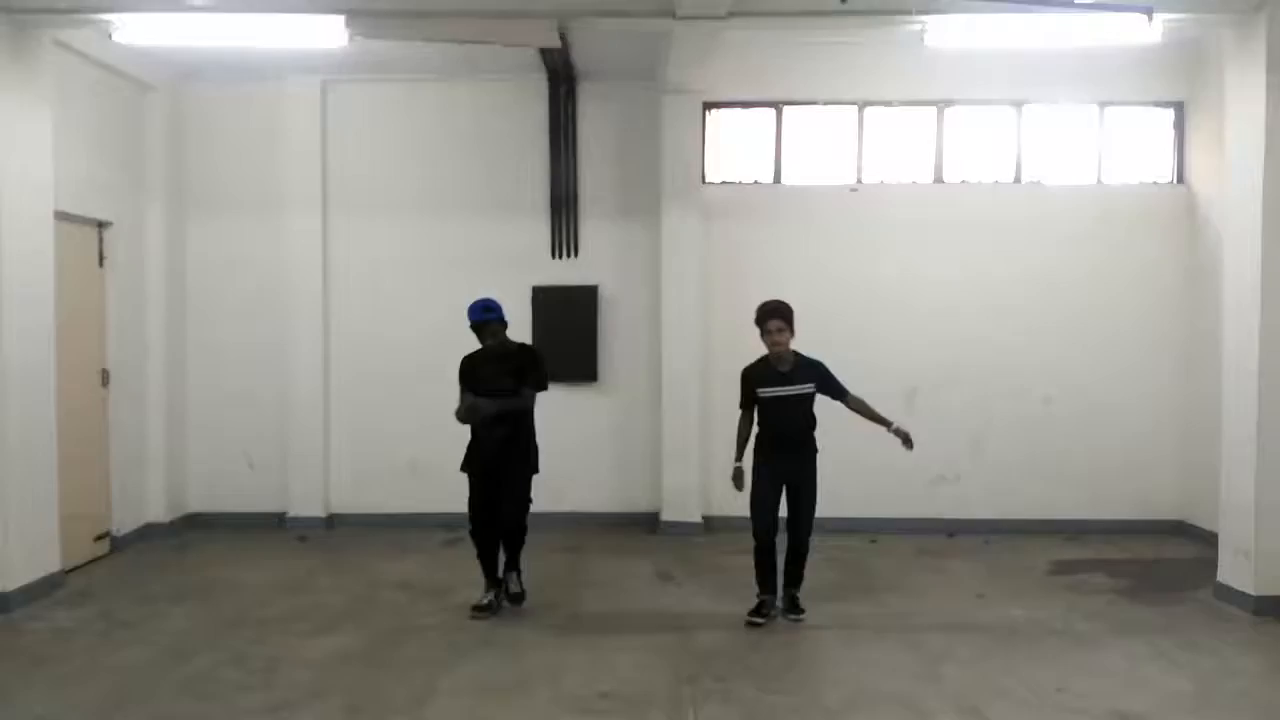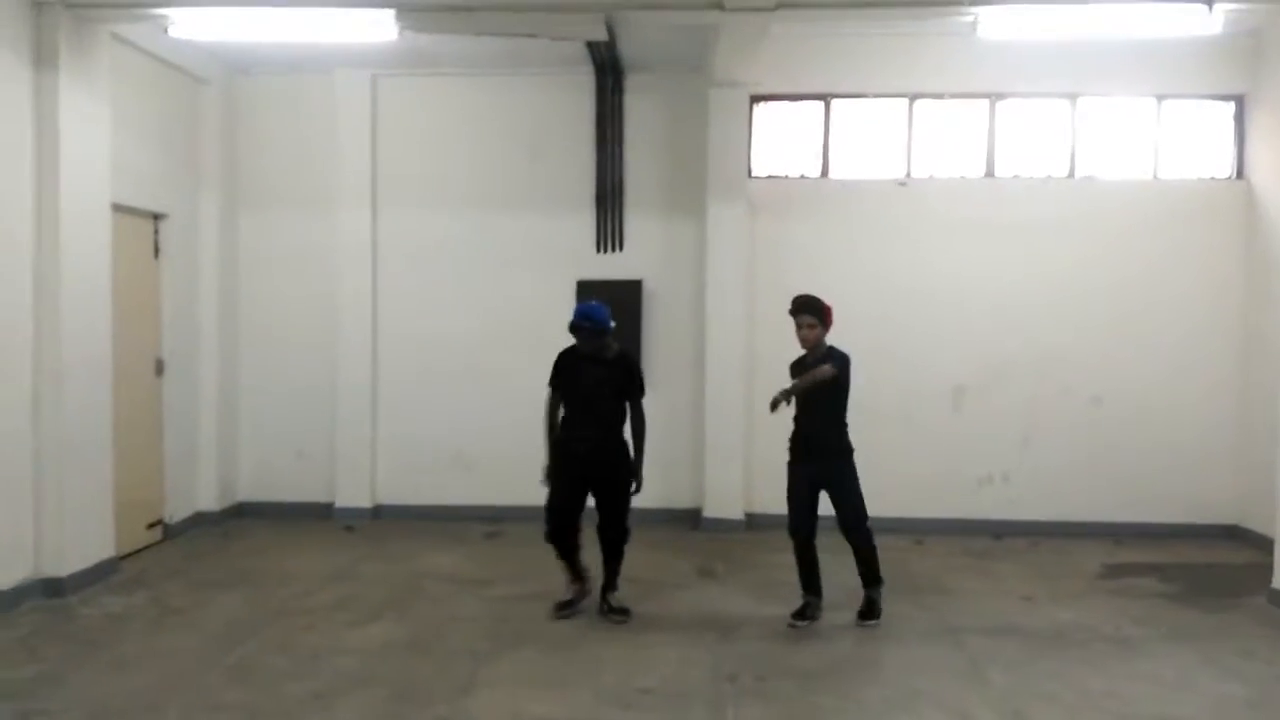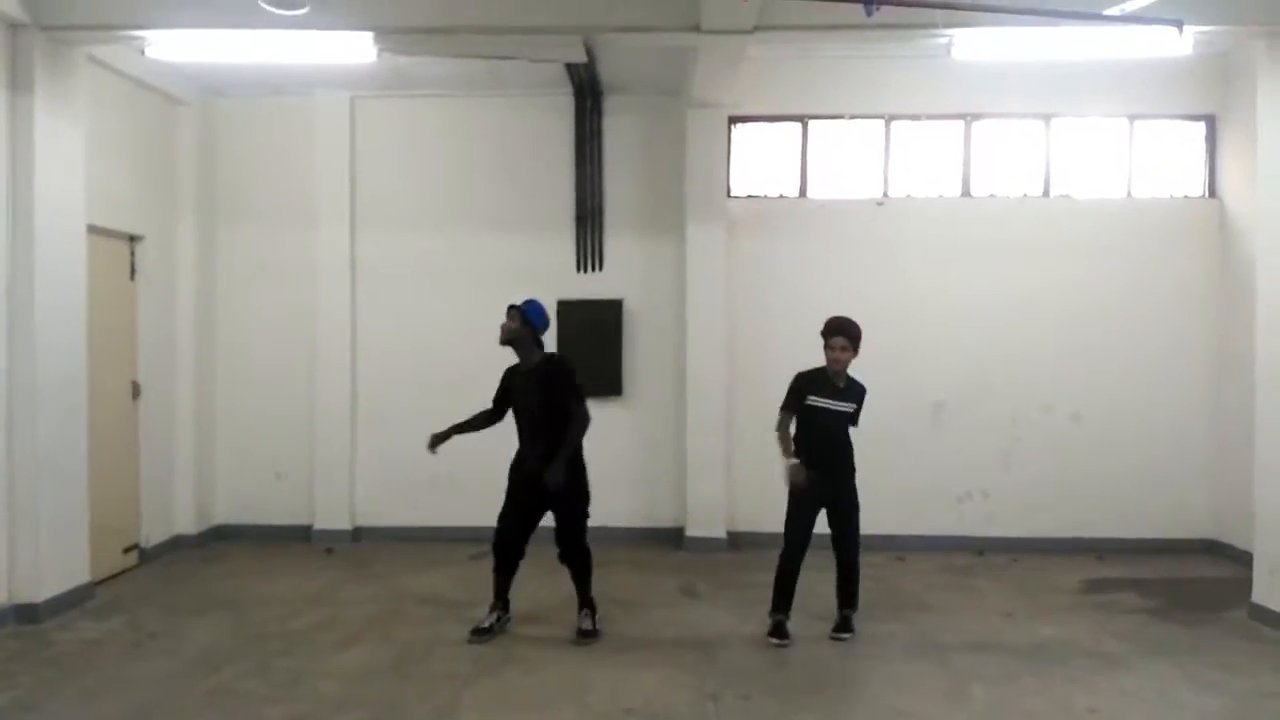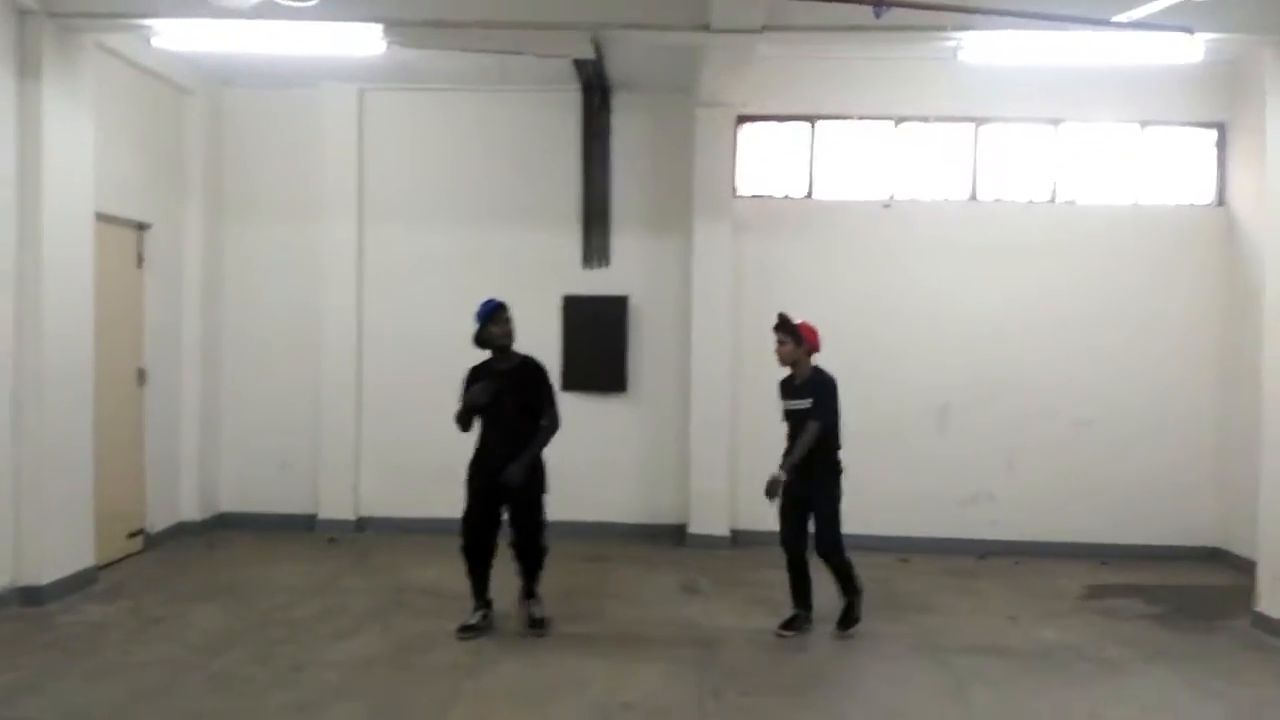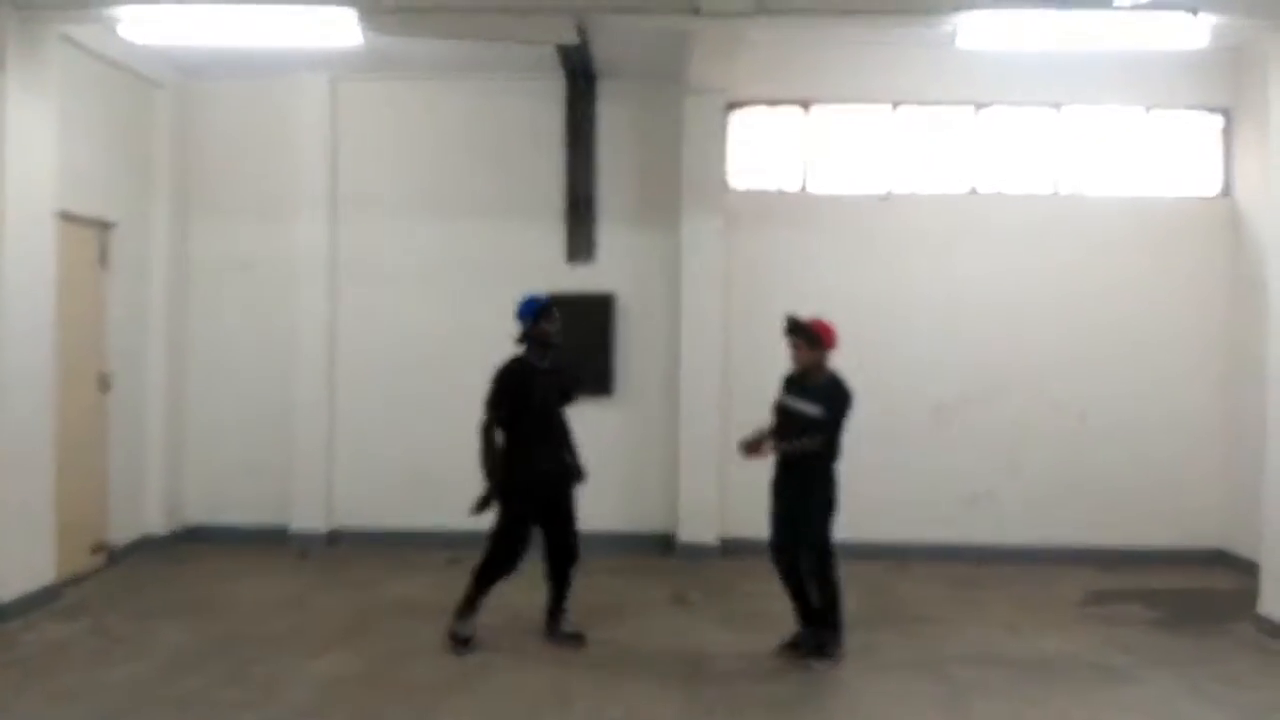
dt=1s
person 1, frame 1
left shoulder: (526, 356)
right shoulder: (470, 363)
left elbow: (526, 401)
right elbow: (467, 403)
left wrist: (493, 406)
right wrist: (465, 412)
left hip: (517, 452)
right hip: (481, 453)
left knee: (512, 518)
right knee: (482, 522)
left ankle: (512, 569)
right ankle: (493, 588)
person 1, frame 2
left shoulder: (626, 364)
right shoulder: (568, 359)
left elbow: (637, 413)
right elbow: (554, 408)
left wrist: (638, 465)
right wrist: (552, 457)
left hip: (612, 456)
right hip: (571, 454)
left knee: (614, 526)
right knee: (559, 525)
left ankle: (610, 594)
right ankle: (577, 581)
person 1, frame 3
left shoulder: (558, 368)
right shoulder: (513, 376)
left elbow: (581, 419)
right elbow: (494, 415)
left wrist: (561, 464)
right wrist: (449, 432)
left hip: (564, 471)
right hip: (526, 470)
left knee: (572, 542)
right knee: (506, 541)
left ankle: (587, 610)
right ankle: (498, 610)
person 1, frame 4
left shoulder: (531, 370)
right shoulder: (478, 375)
left elbow: (551, 422)
right elbow: (464, 425)
left wrist: (524, 462)
right wrist: (469, 405)
left hip: (524, 470)
right hip: (485, 469)
left knee: (528, 540)
right knee: (475, 539)
left ankle: (530, 597)
right ankle: (482, 608)
person 1, frame 5
left shoulder: (558, 373)
right shoulder: (512, 374)
right elbow: (489, 430)
left wrist: (572, 458)
right wrist: (492, 485)
left hip: (553, 474)
right hip: (518, 479)
left knee: (564, 550)
right knee: (506, 553)
left ankle: (555, 619)
right ankle: (465, 613)
person 2, frame 1
left shoulder: (812, 369)
right shoulder: (752, 374)
left elbow: (849, 399)
right elbow: (747, 418)
left wrist: (890, 426)
right wrist: (738, 461)
left hip: (803, 460)
right hip: (767, 462)
left knee: (800, 532)
right knee: (763, 530)
left ankle: (791, 593)
right ankle: (767, 597)
person 2, frame 2
left shoulder: (833, 358)
right shoulder: (798, 366)
left elbow: (822, 374)
left wrist: (786, 392)
left hip: (836, 457)
right hip: (801, 459)
left knee: (854, 527)
right knee: (800, 532)
left ankle: (873, 593)
right ankle: (812, 599)
person 2, frame 3
left shoulder: (857, 391)
right shoulder: (804, 382)
right elbow: (783, 426)
right wrist: (791, 461)
left hip: (842, 481)
right hip: (806, 479)
left knee: (848, 550)
right knee: (793, 549)
left ankle: (846, 613)
right ankle: (779, 617)
person 2, frame 4
left shoulder: (824, 383)
right shoulder: (786, 386)
left elbow: (812, 433)
left wrist: (782, 471)
left hip: (824, 476)
right hip: (795, 477)
left knee: (828, 544)
right knee: (792, 545)
left ankle: (852, 599)
right ankle: (802, 611)
person 2, frame 5
left shoulder: (836, 392)
right shoulder: (792, 381)
left elbow: (817, 443)
left wrist: (772, 448)
right wrist: (762, 439)
left hip: (816, 486)
right hip: (785, 481)
left knee: (817, 559)
right knee: (785, 555)
left ankle: (831, 635)
right ankle: (809, 626)
